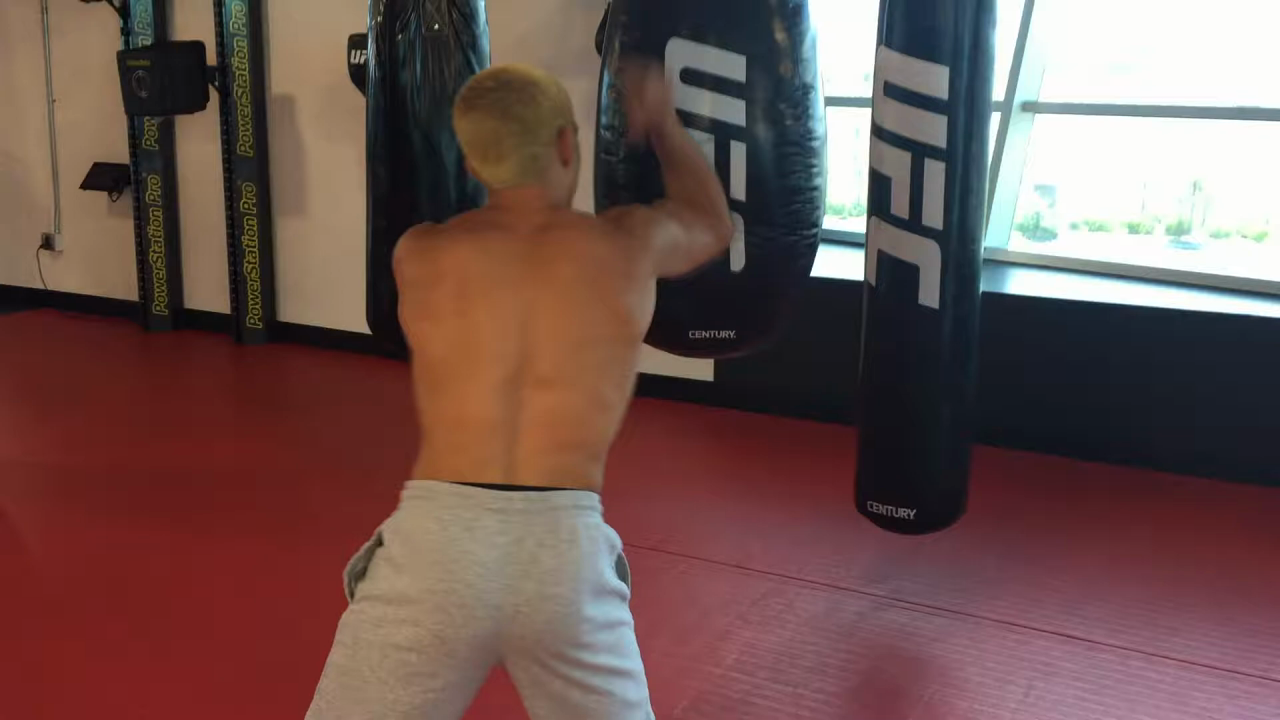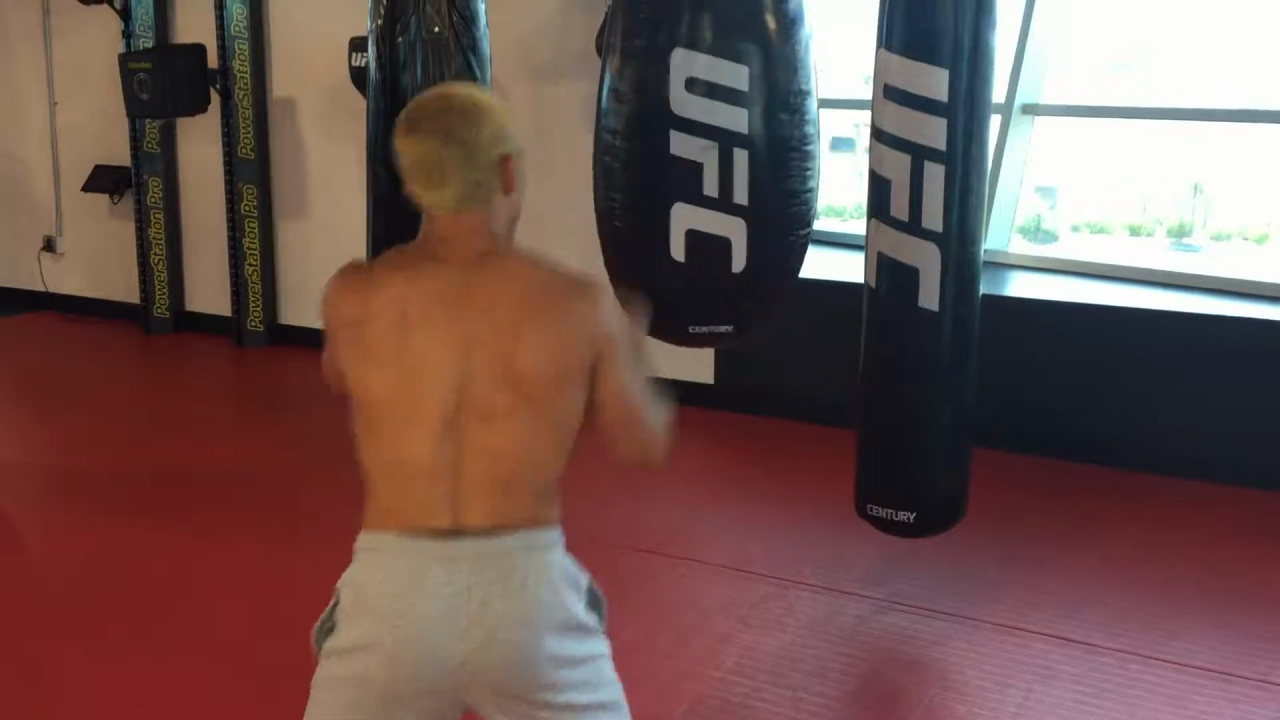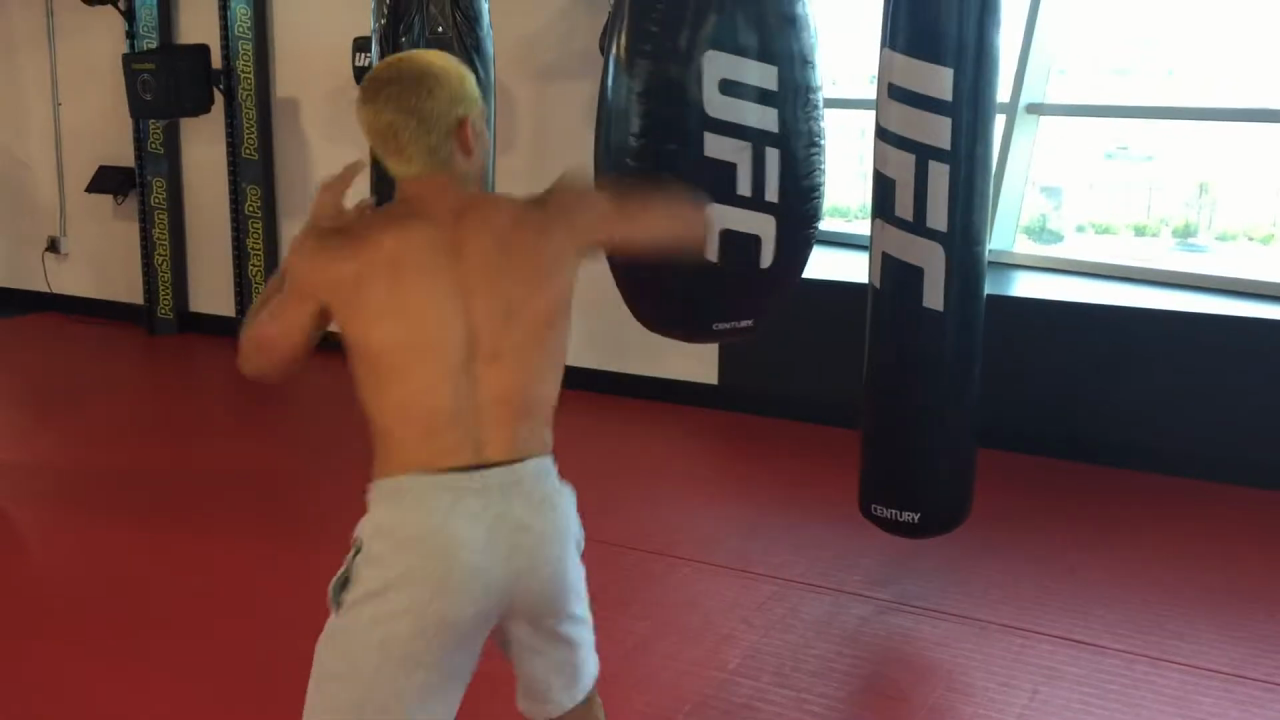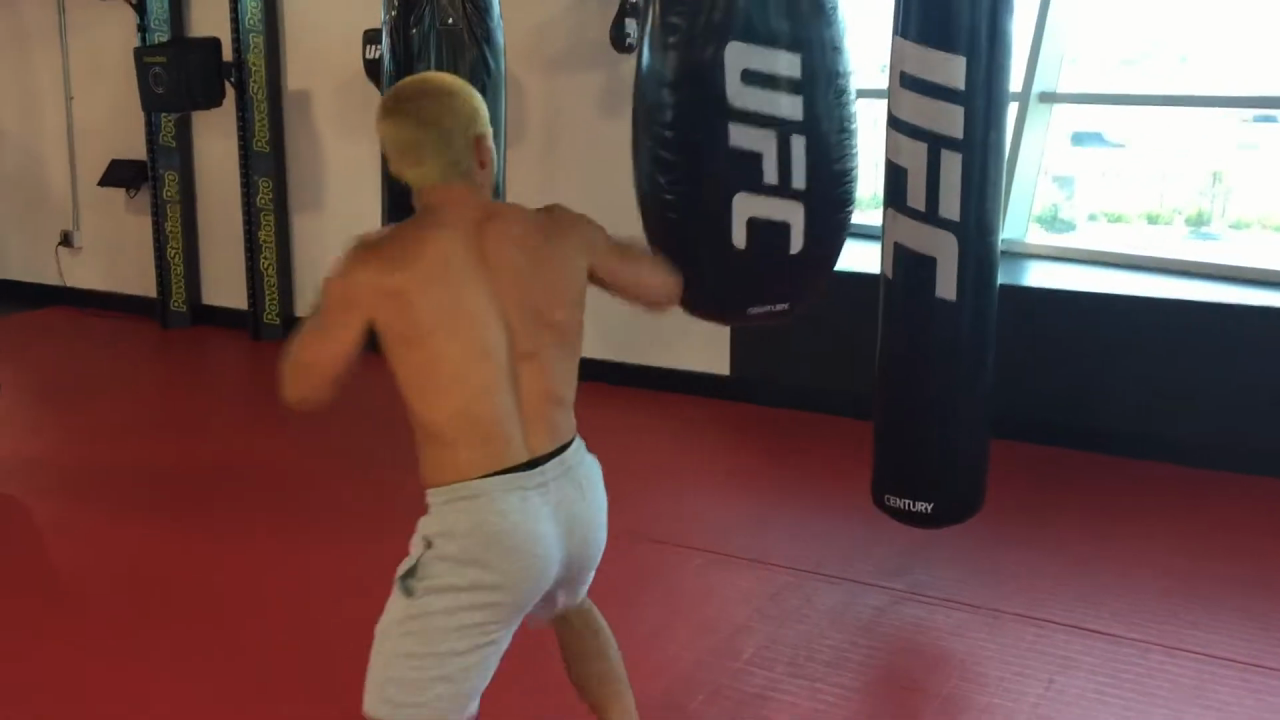
dt=0.3s
person 1, frame 1
left shoulder: (420, 254)
right shoulder: (632, 244)
right elbow: (713, 225)
right wrist: (662, 120)
left hip: (435, 544)
right hip: (565, 551)
person 1, frame 2
left shoulder: (352, 294)
right shoulder: (578, 303)
right elbow: (643, 446)
right wrist: (628, 351)
left hip: (394, 591)
right hip: (527, 590)
person 1, frame 3
left shoulder: (339, 258)
right shoulder: (553, 223)
left elbow: (259, 358)
right elbow: (695, 224)
right wrist: (586, 207)
left hip: (417, 537)
right hip: (536, 518)
person 1, frame 4
left shoulder: (376, 269)
right shoulder: (561, 234)
left elbow: (302, 390)
right elbow: (664, 287)
left hip: (477, 527)
right hip: (572, 493)
right knee: (570, 609)
